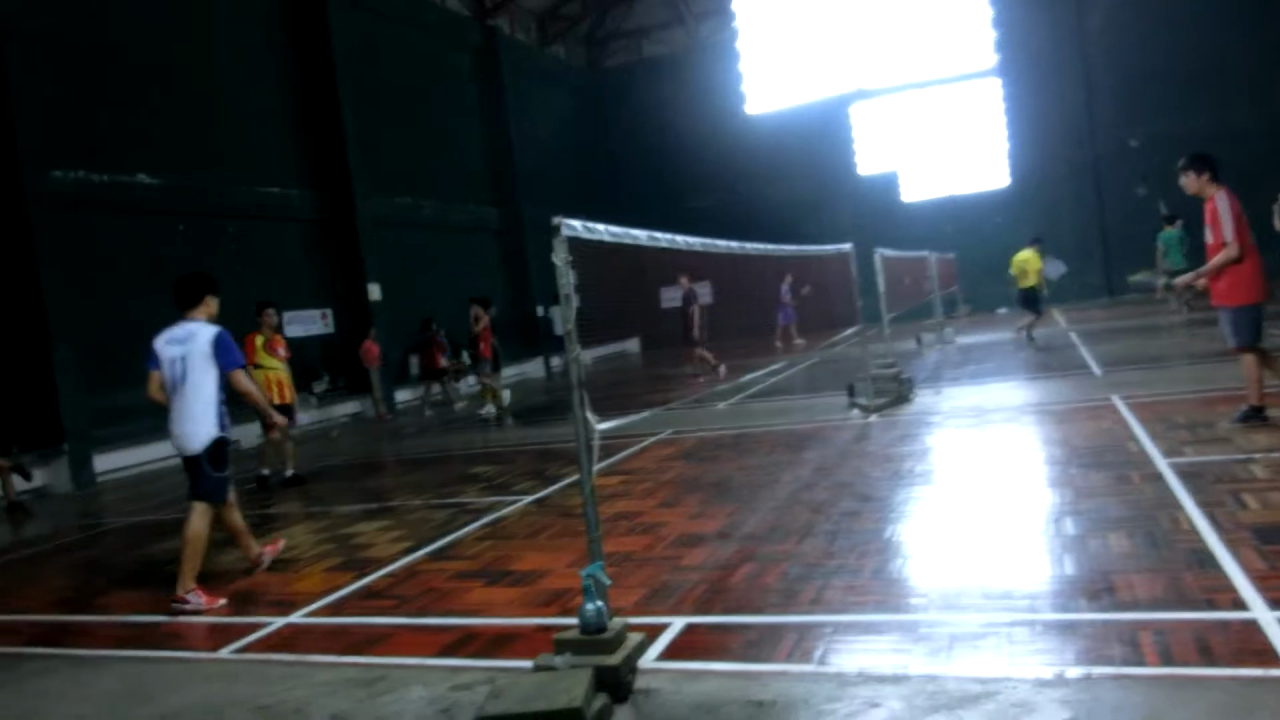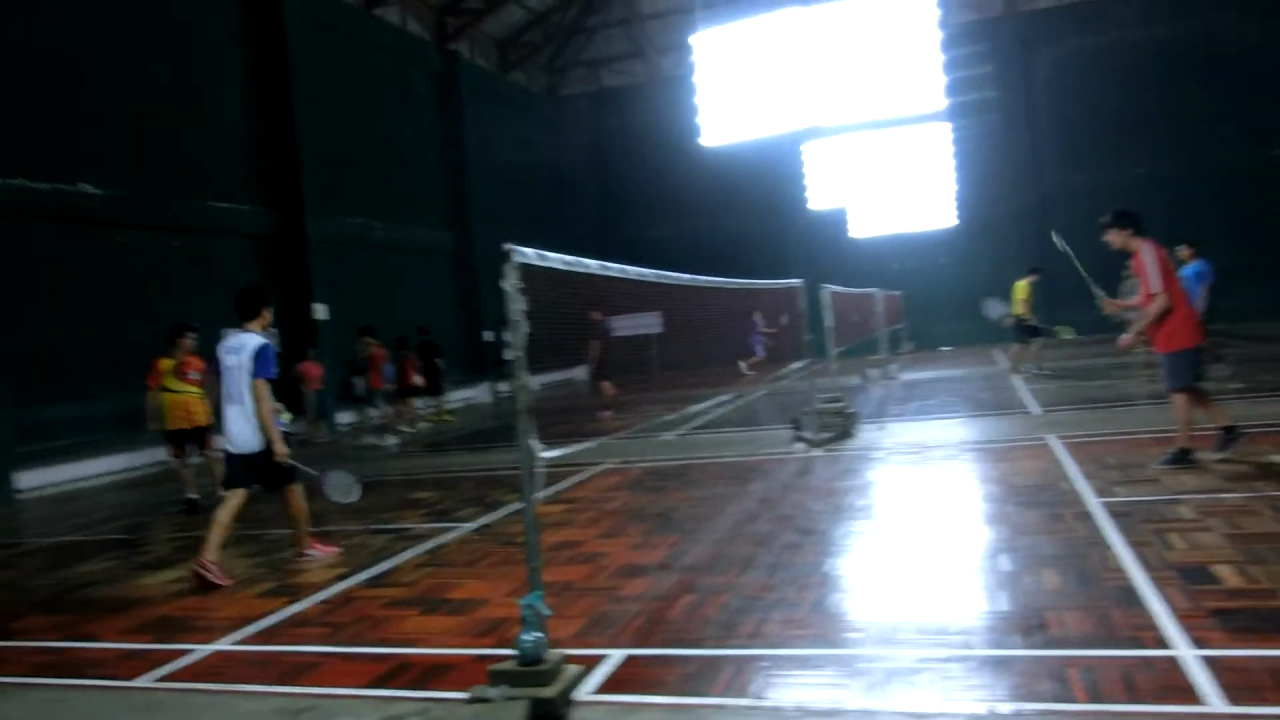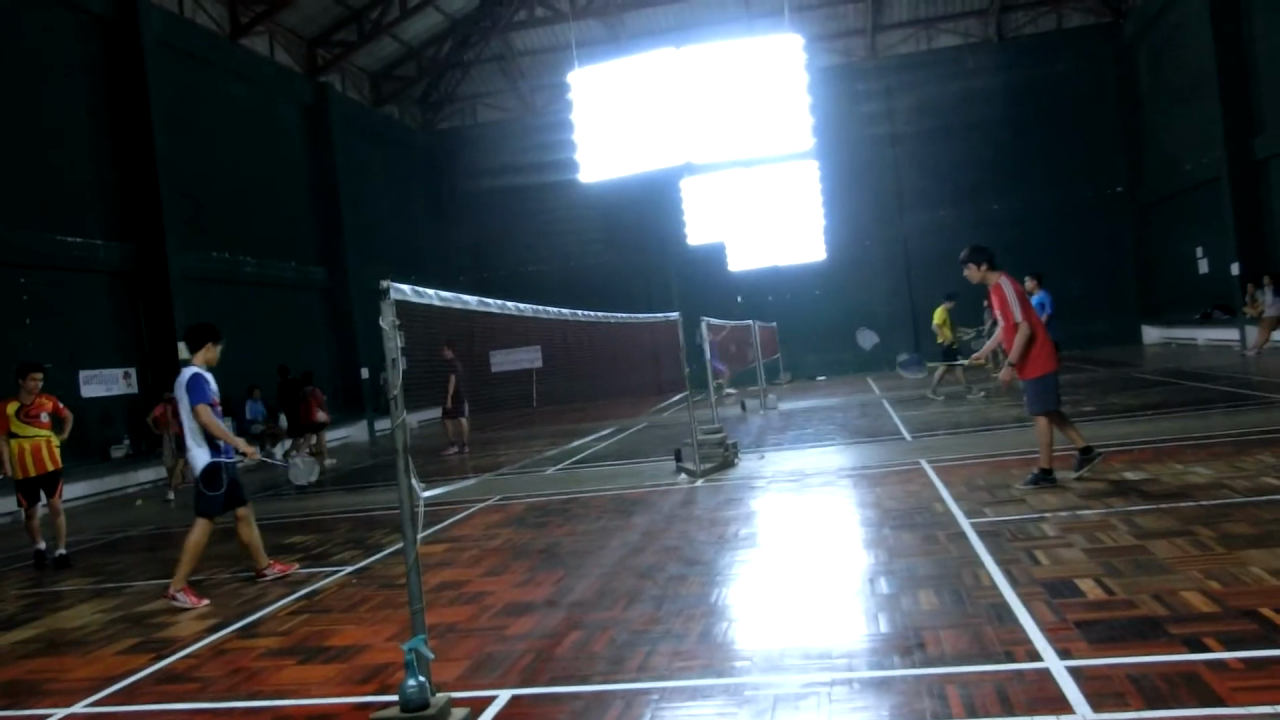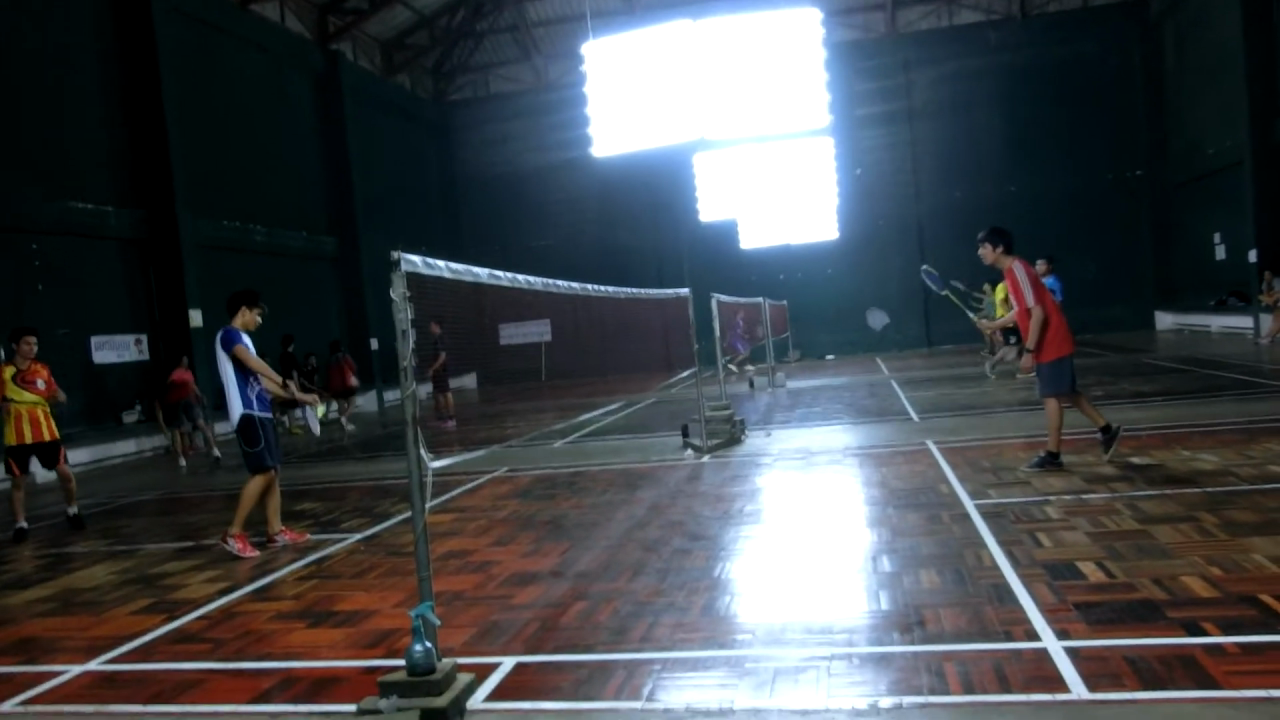
dt=0.7s
person 1, frame 1
left shoulder: (161, 340)
right shoulder: (215, 335)
left elbow: (154, 391)
right elbow: (242, 384)
right wrist: (272, 414)
left hip: (183, 432)
right hip: (207, 433)
left knee: (226, 496)
right knee: (203, 506)
left ankle: (255, 553)
right ankle: (186, 590)
person 1, frame 2
left shoulder: (225, 346)
right shoulder: (261, 347)
right elbow: (261, 395)
right wrist: (277, 440)
left hip: (234, 436)
right hip: (261, 436)
left knee: (234, 497)
right knee: (291, 487)
left ankle: (208, 558)
right ankle: (306, 545)
person 1, frame 3
left shoulder: (189, 377)
right shoulder: (197, 378)
right elbow: (205, 418)
left wrist: (232, 442)
right wrist: (239, 444)
left hip: (218, 458)
right hip: (211, 460)
left knee: (244, 513)
right knee: (204, 521)
left ankle: (264, 566)
right ankle: (177, 587)
person 1, frame 4
left shoulder: (243, 339)
right shoulder: (228, 335)
left elbow: (260, 380)
right elbow: (249, 360)
left wrist: (298, 396)
right wrist: (283, 381)
left hip: (261, 413)
right hip: (248, 414)
left knee: (273, 472)
right knee: (262, 473)
left ankle: (276, 531)
right ankle: (233, 533)
person 2, frame 1
left shoulder: (1221, 201)
right shoulder: (1214, 201)
left elbow: (1233, 251)
left wrist: (1197, 275)
right wrist: (1208, 277)
left hip: (1238, 289)
right hip: (1229, 289)
left knee: (1244, 346)
right knee: (1244, 346)
left ankle: (1255, 409)
person 2, frame 2
left shoulder: (1146, 253)
right shoulder: (1144, 253)
left elbow: (1162, 301)
left wrist: (1135, 332)
right wrist: (1121, 305)
left hip: (1175, 333)
right hip: (1178, 332)
left knee: (1178, 390)
right knee: (1187, 388)
left ankle: (1183, 452)
right ankle: (1227, 429)
person 2, frame 3
left shoulder: (1005, 287)
right shoulder: (996, 288)
left elbow: (1024, 329)
left wrist: (1009, 365)
right wrist: (984, 352)
left hip: (1035, 361)
right hip: (1034, 361)
left knee: (1040, 414)
right knee: (1048, 411)
left ankle: (1045, 472)
right ankle: (1085, 451)
person 2, frame 4
left shoulder: (1018, 272)
right shoulder: (1012, 271)
left elbow: (1038, 314)
left wrist: (1028, 351)
right wrist: (994, 325)
left hip: (1050, 343)
right hip: (1053, 341)
left knee: (1051, 396)
right knee: (1067, 393)
left ankle: (1052, 455)
right ankle: (1107, 430)
person 3, frame 1
left shoulder: (280, 339)
right shoulder: (253, 339)
right elbow: (251, 368)
left wrist: (293, 391)
right wrist: (263, 391)
left hip: (285, 395)
right hip: (268, 397)
left knee: (287, 434)
right knee: (272, 436)
left ankle: (289, 473)
right ankle: (264, 472)
person 3, frame 2
left shoulder: (197, 361)
right shoulder: (161, 363)
left elbow: (207, 382)
right elbow: (153, 391)
left wrist: (205, 402)
right wrist: (153, 418)
left hip: (200, 417)
right hip: (175, 421)
left knee: (211, 454)
right knee: (183, 460)
left ankle: (224, 492)
right ankle: (192, 497)
person 3, frame 3
left shoulder: (49, 401)
left elbow: (68, 416)
left wrist: (63, 435)
left hip: (49, 463)
right hip: (23, 468)
left knee: (56, 506)
right knee: (30, 511)
left ankle: (61, 551)
right ankle: (39, 548)
person 3, frame 4
left shoulder: (42, 369)
right shoulder: (4, 371)
left wrist: (58, 396)
right wrist: (4, 406)
left hip: (45, 430)
right hip: (17, 435)
left knee: (65, 473)
right knee: (18, 481)
left ankle: (72, 511)
right ankle: (20, 525)
